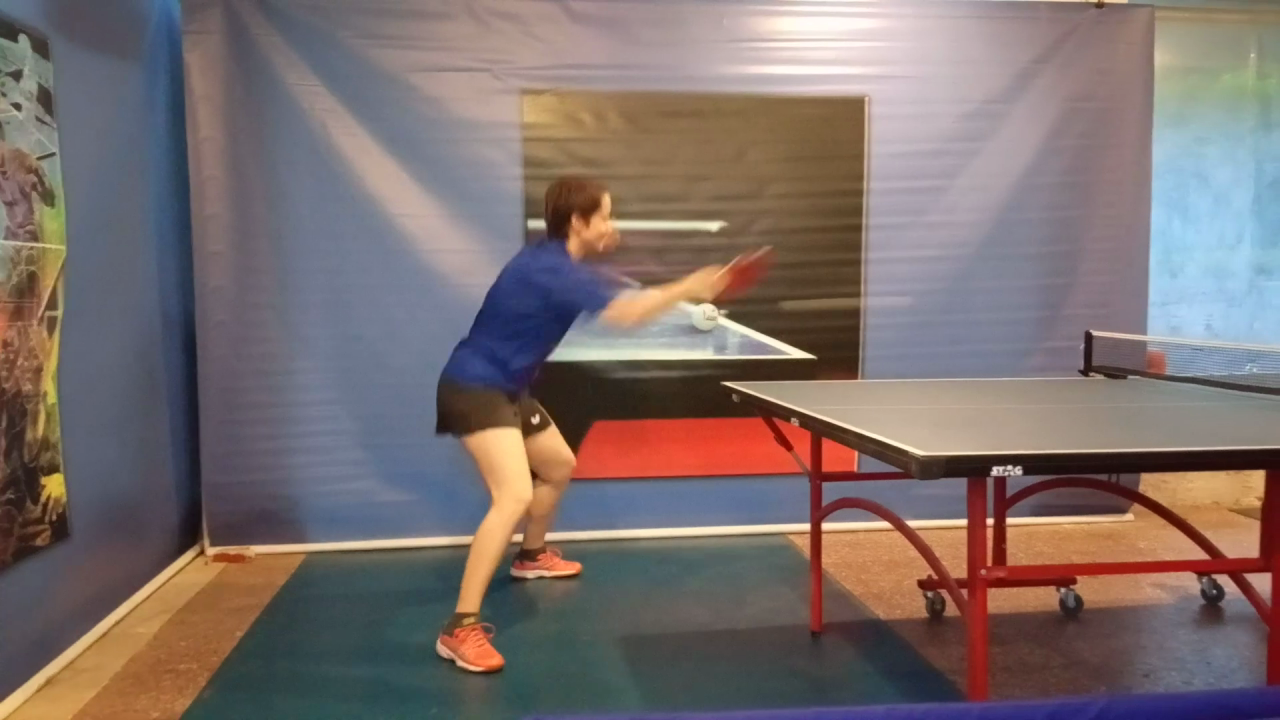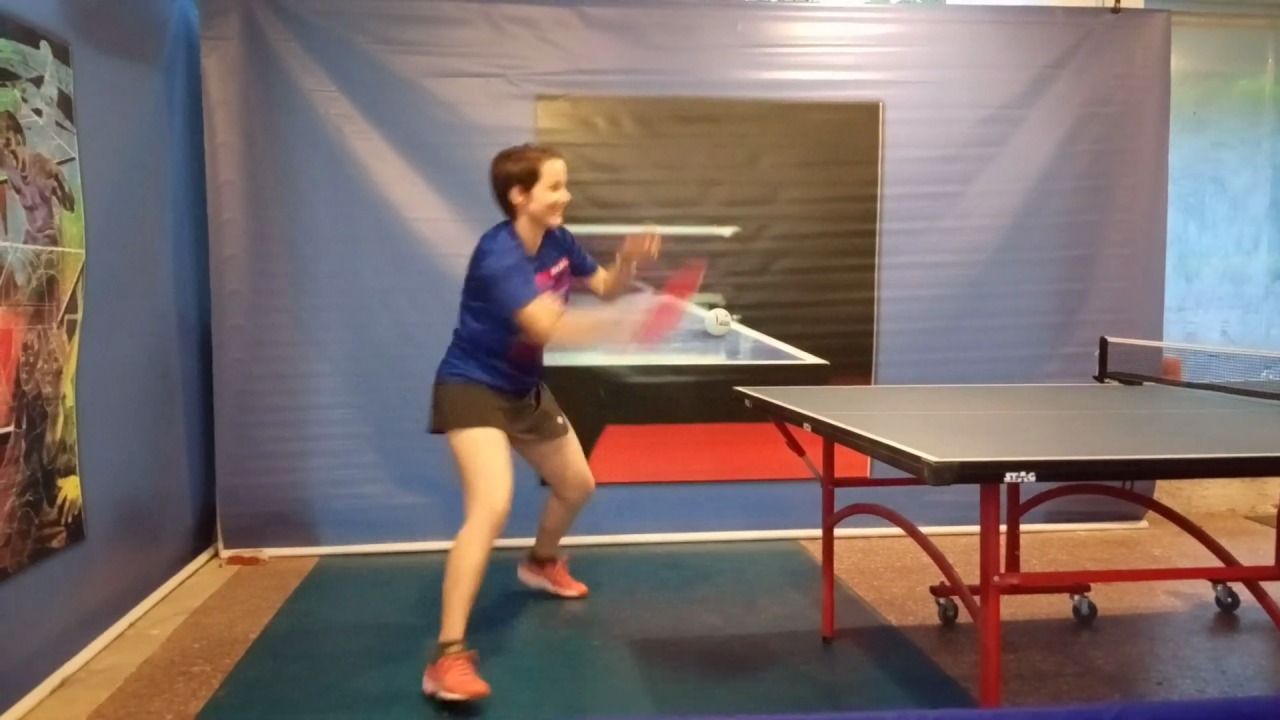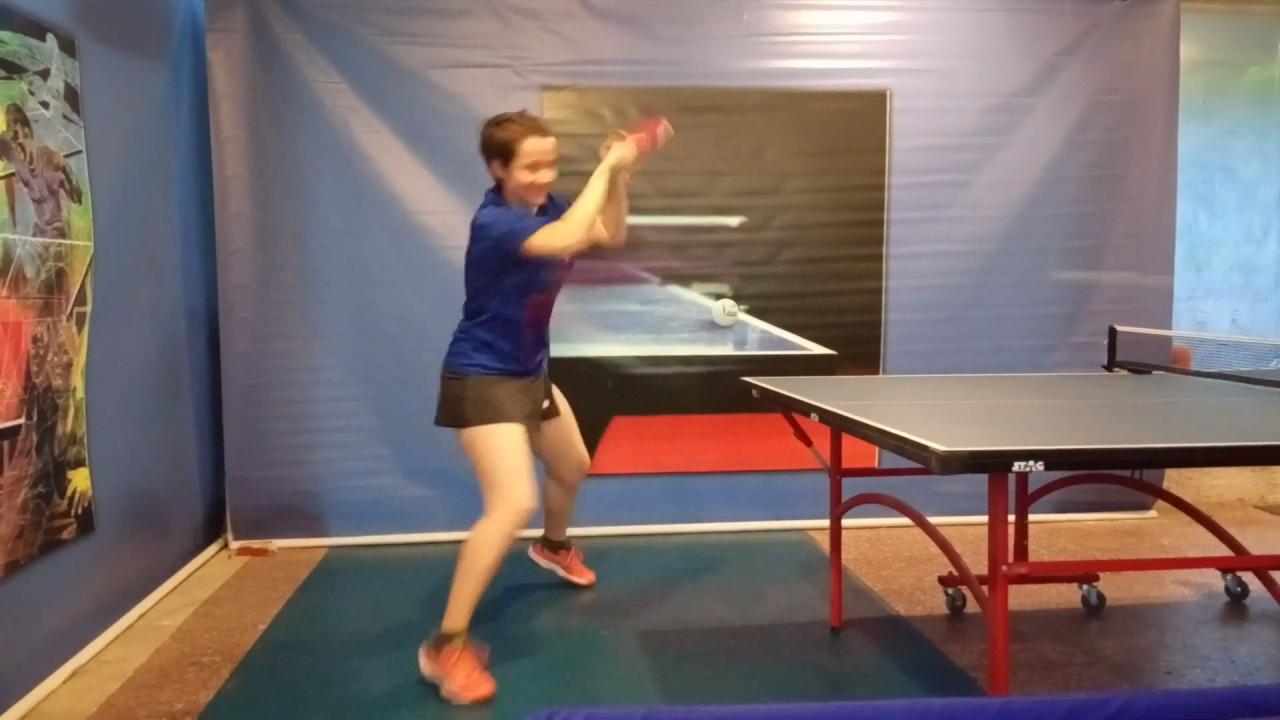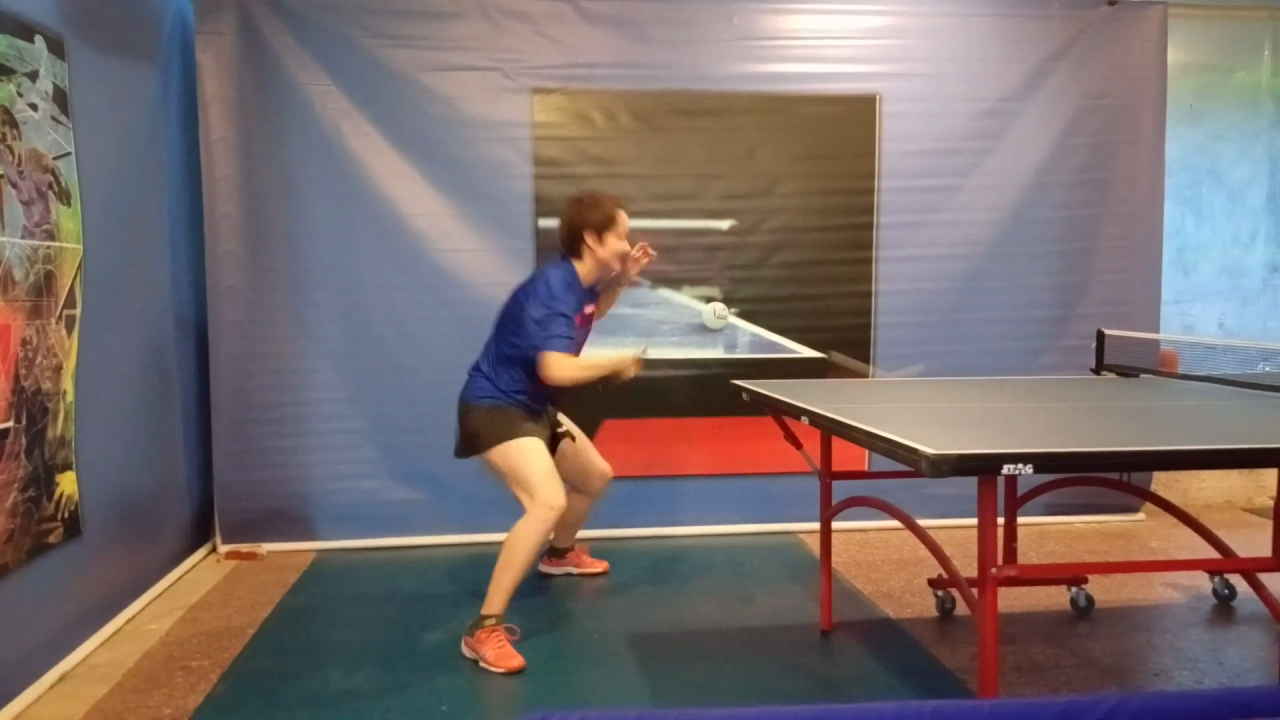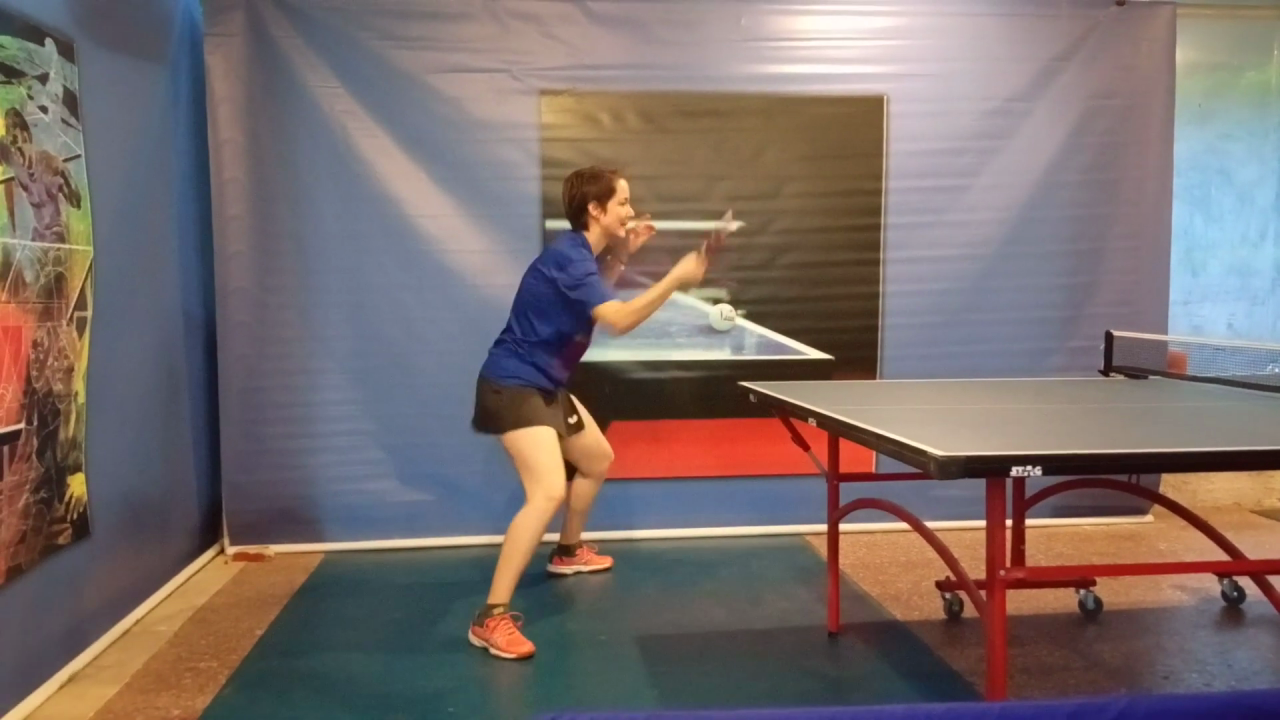
dt=0.5s
person 1, frame 1
left shoulder: (552, 261)
right shoulder: (555, 272)
right elbow: (626, 313)
left wrist: (595, 258)
right wrist: (688, 289)
left hip: (502, 388)
right hip: (475, 391)
left knee: (558, 467)
right knee: (509, 499)
left ankle: (531, 556)
right ankle: (459, 627)
person 1, frame 2
left shoulder: (558, 240)
right shoulder: (498, 256)
left elbow: (603, 286)
right elbow: (547, 327)
left wrist: (629, 259)
right wrist: (624, 324)
left hip: (525, 389)
right hip: (472, 389)
left knee: (578, 486)
right knee: (491, 505)
left ankle: (542, 562)
right ankle: (449, 654)
person 1, frame 3
left shoulder: (542, 205)
right shoulder: (495, 221)
left elbow: (606, 234)
right elbow: (569, 242)
left wrist: (615, 172)
right wrist: (606, 169)
left hip: (524, 371)
right hip: (483, 378)
left knee: (574, 466)
right knee: (514, 505)
left ankle: (555, 546)
right ankle: (447, 645)
person 1, frame 4
left shoulder: (581, 282)
right shoulder: (554, 290)
left elbow: (596, 308)
right elbow: (558, 371)
left wrist: (626, 274)
right wrist: (616, 362)
left hip: (531, 406)
right hip: (494, 409)
left knee: (595, 475)
right knee: (549, 503)
left ankle: (560, 552)
right ankle: (485, 629)
person 1, frame 5
left shoulder: (588, 253)
right shoulder: (570, 259)
left elbow: (601, 303)
right elbow: (619, 321)
left wrist: (626, 249)
right wrist: (674, 279)
left hip: (547, 384)
right hip: (514, 387)
left knee: (599, 459)
right knee: (548, 493)
left ankle: (568, 551)
right ankle: (492, 617)
